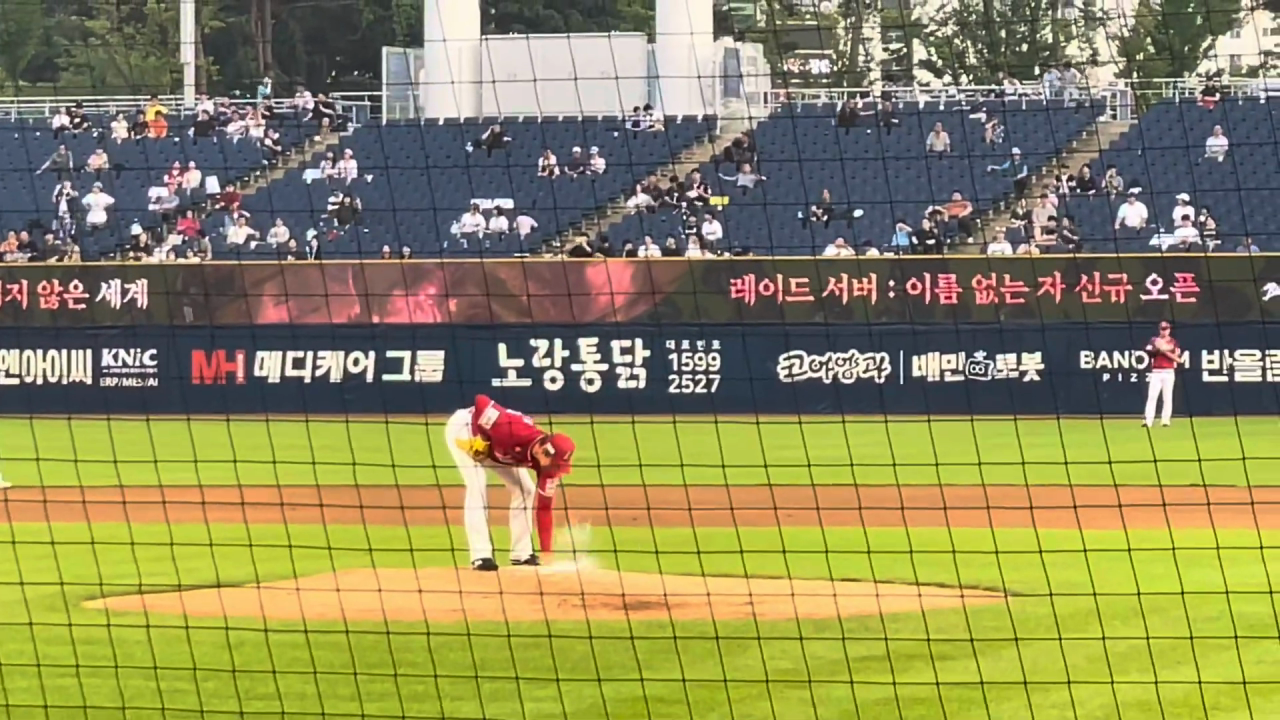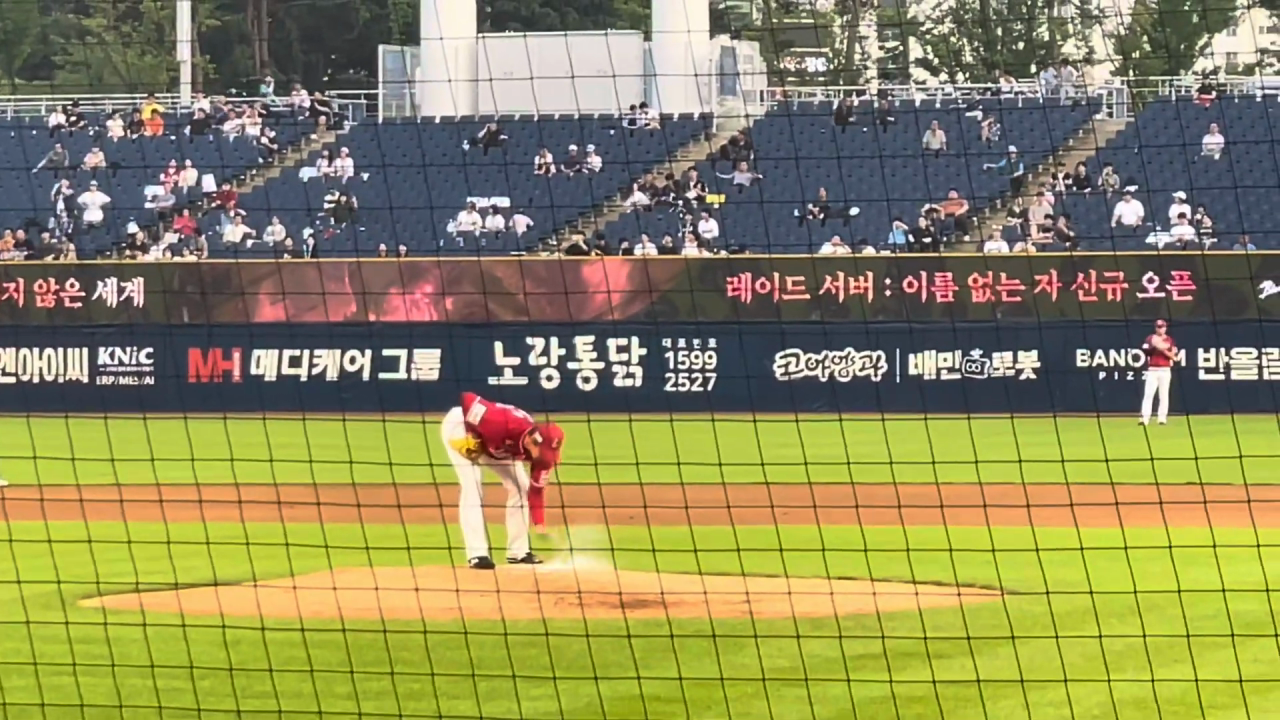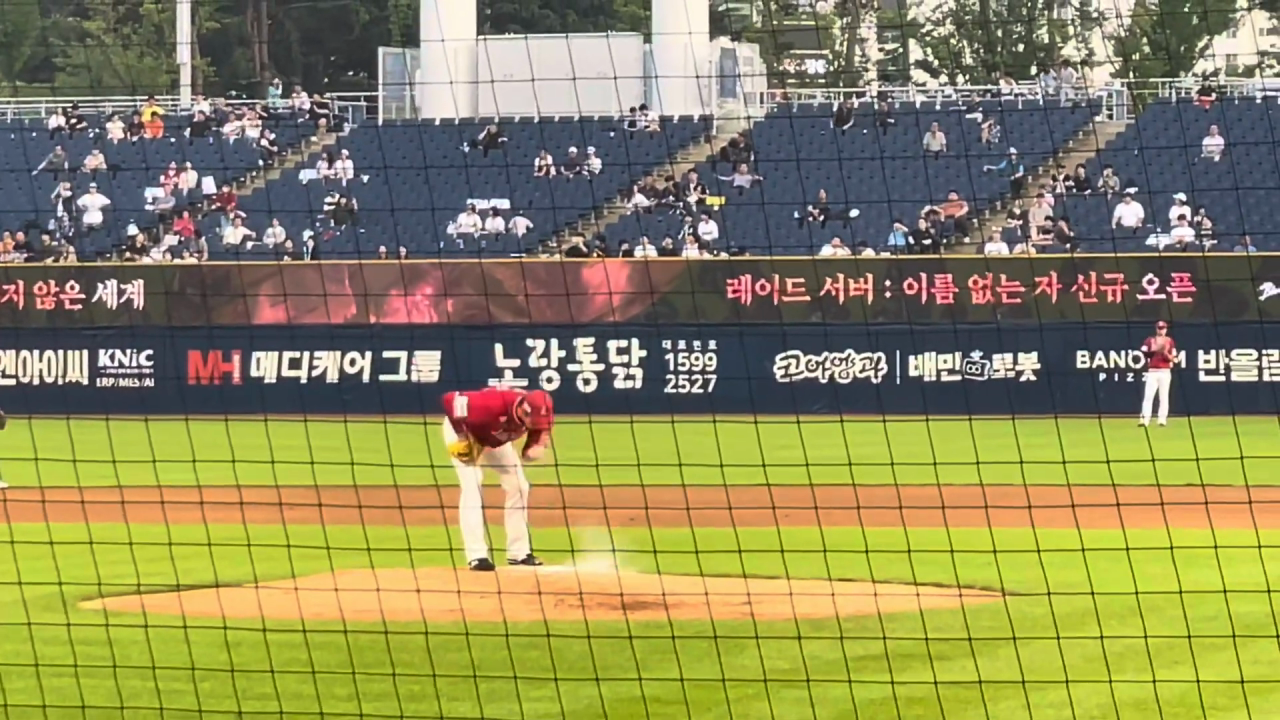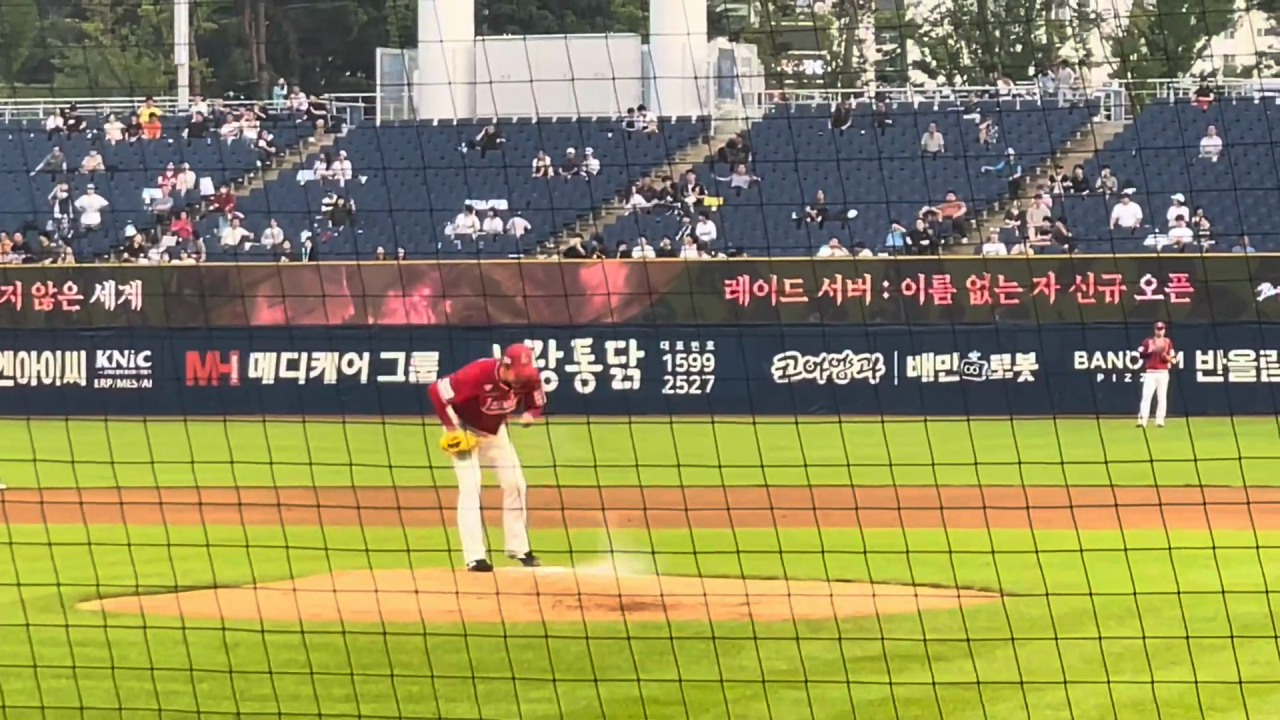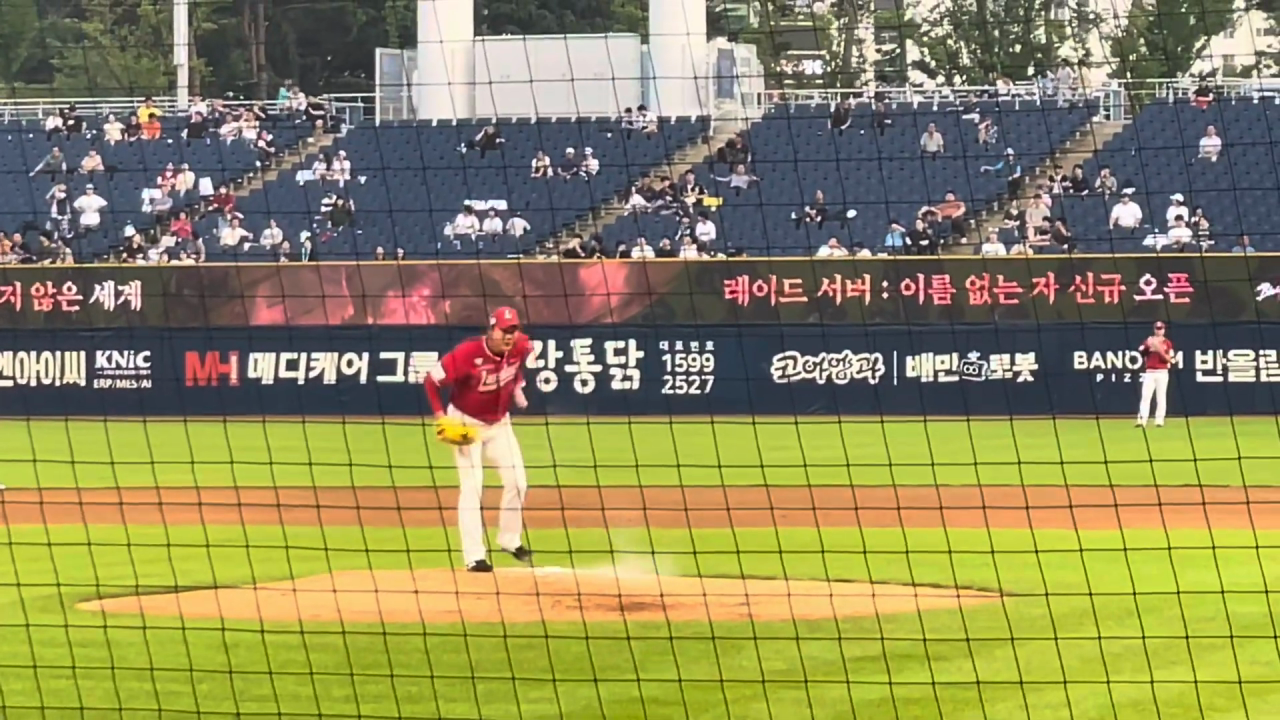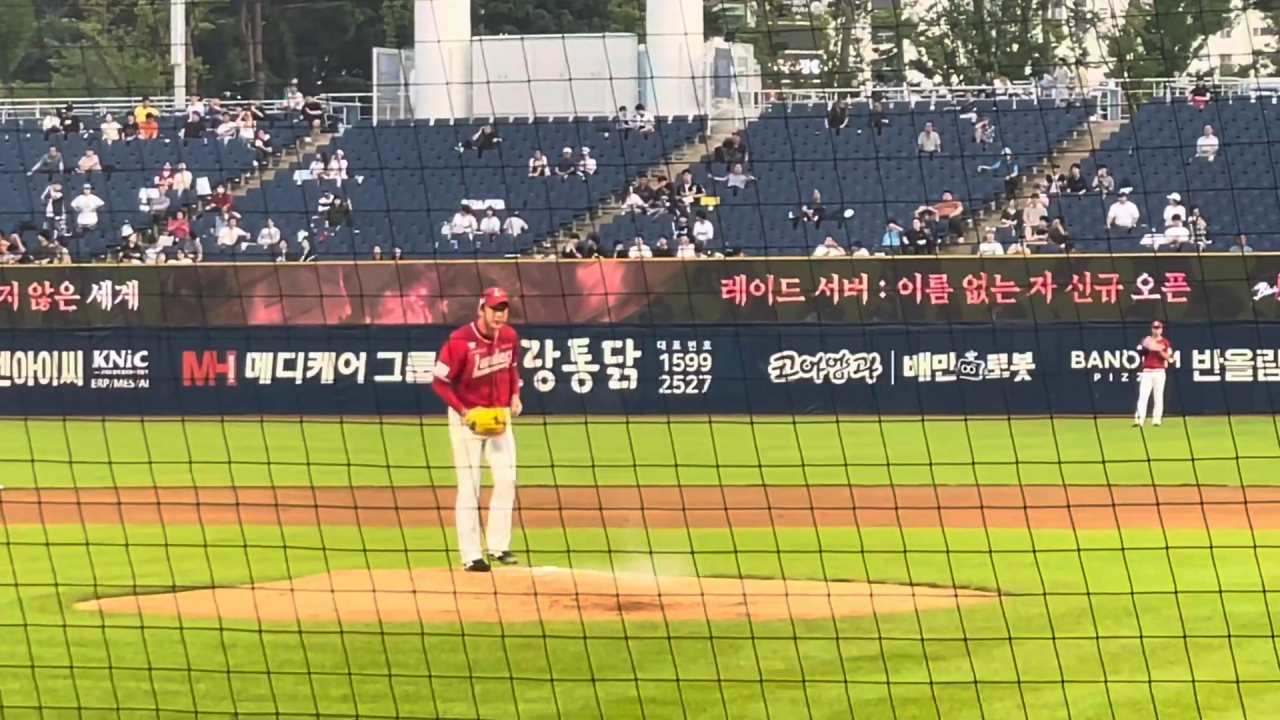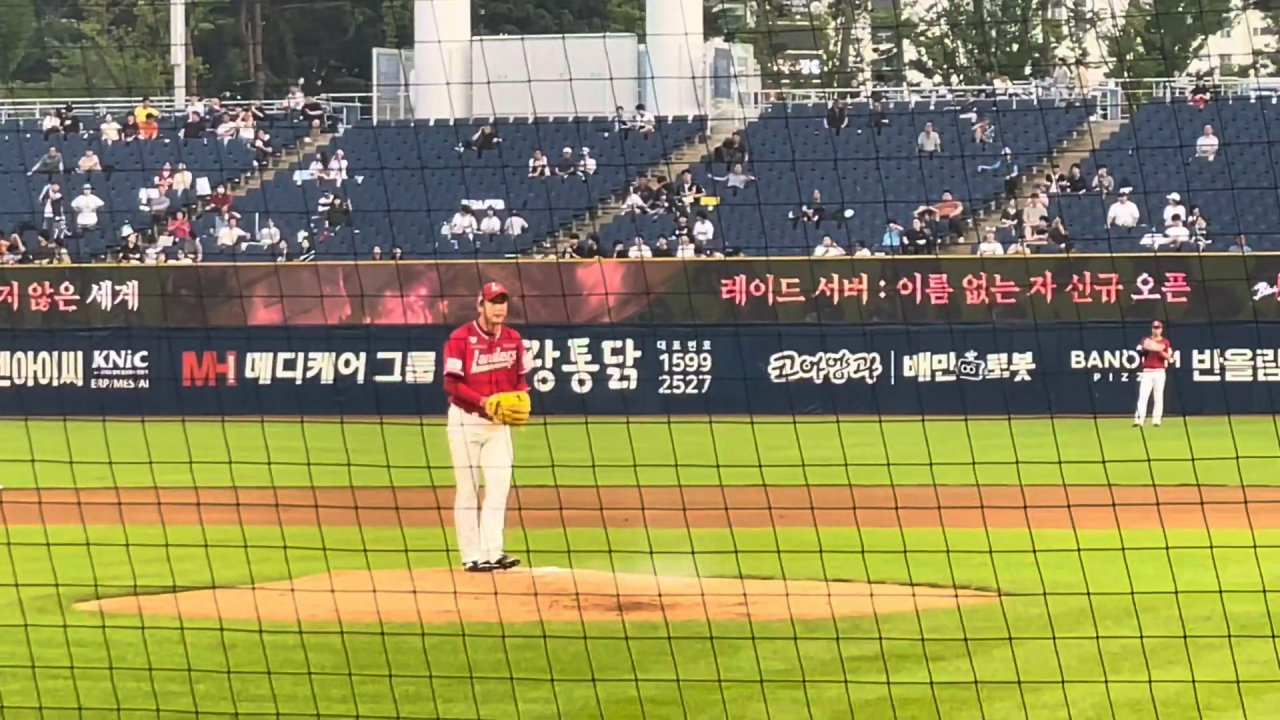
dt=0.2s
person 1, frame 1
left shoulder: (548, 460)
right shoulder: (513, 433)
left elbow: (544, 506)
right elbow: (480, 401)
left wrist: (546, 552)
right wrist: (479, 438)
left hip: (495, 445)
right hip: (464, 428)
left knee: (526, 490)
right knee: (477, 488)
left ankle: (522, 553)
right ankle: (481, 556)
person 1, frame 2
left shoulder: (542, 447)
right shoulder: (503, 425)
left elbow: (535, 492)
right elbow: (467, 399)
left wrist: (539, 525)
right wrist: (471, 436)
left hip: (493, 442)
right hip: (460, 426)
left knee: (520, 487)
right knee: (472, 487)
left ankle: (518, 551)
right ankle: (477, 554)
person 1, frame 3
left shoulder: (541, 414)
right shoulder: (492, 404)
left elbow: (538, 440)
right elbow: (449, 400)
left wrist: (534, 450)
right wrist: (462, 437)
left hip: (497, 439)
right hip: (465, 430)
left knee: (518, 487)
right knee: (472, 488)
left ankle: (519, 552)
right ankle: (477, 556)
person 1, frame 4
left shoulder: (531, 378)
right shoulder: (476, 375)
left elbow: (536, 405)
right elbow: (435, 391)
left wrist: (528, 414)
right wrist: (451, 428)
left hip: (494, 430)
right hip: (465, 429)
left knee: (516, 484)
right knee: (470, 489)
left ankle: (518, 547)
right ankle: (475, 557)
person 1, frame 5
left shoulder: (521, 345)
right shoulder: (466, 354)
right elbow: (432, 381)
left wrist: (518, 388)
right wrist: (441, 416)
left hip: (499, 422)
right hip: (466, 424)
left knee: (517, 482)
right knee: (472, 488)
left ankle: (510, 541)
right ankle: (474, 556)
person 1, frame 6
left shoulder: (510, 337)
right shoulder: (460, 340)
right elbow: (440, 383)
left wrist: (515, 394)
right wrist: (465, 412)
right hip: (466, 421)
left knee: (506, 481)
right knee: (469, 488)
left ankle: (497, 548)
right ankle: (470, 556)
person 1, frame 7
left shoulder: (513, 339)
right shoulder: (461, 337)
left elbow: (521, 377)
right elbow: (451, 383)
left wrist: (522, 398)
right wrist: (484, 400)
left hip: (499, 423)
right hip: (465, 421)
left knee: (498, 486)
right knee: (468, 490)
left ankle: (491, 554)
right ankle: (471, 557)
